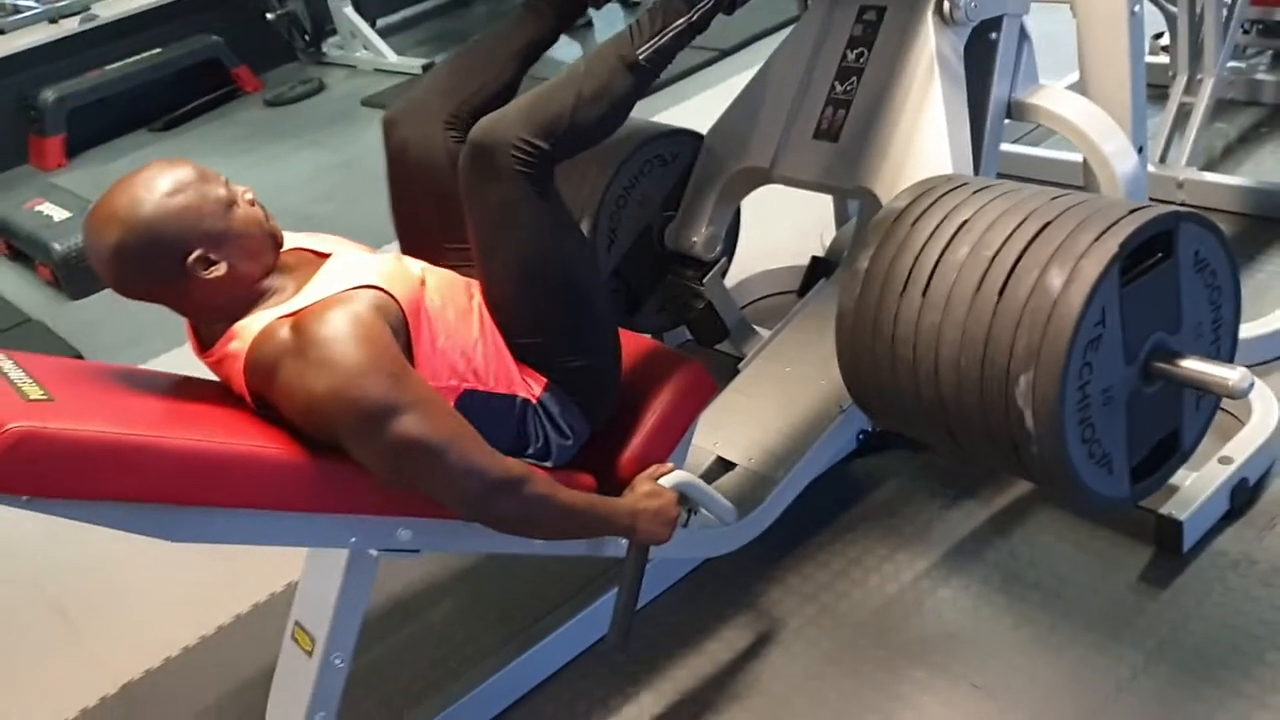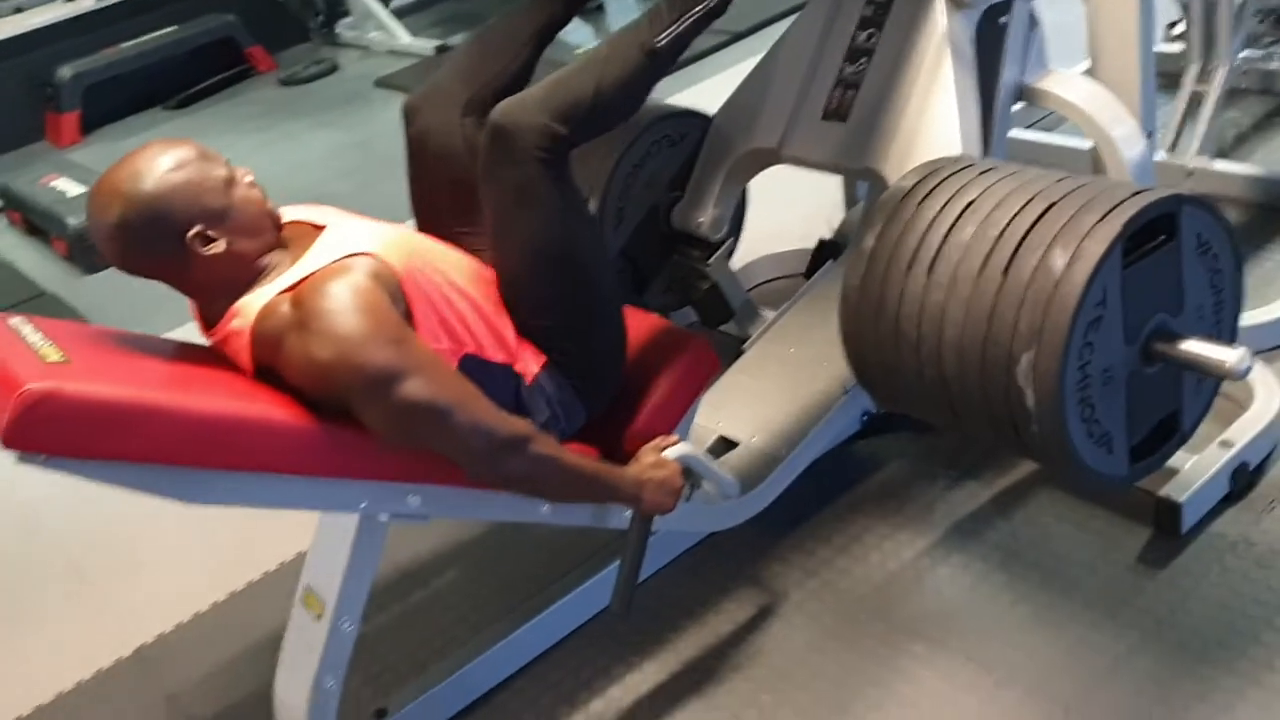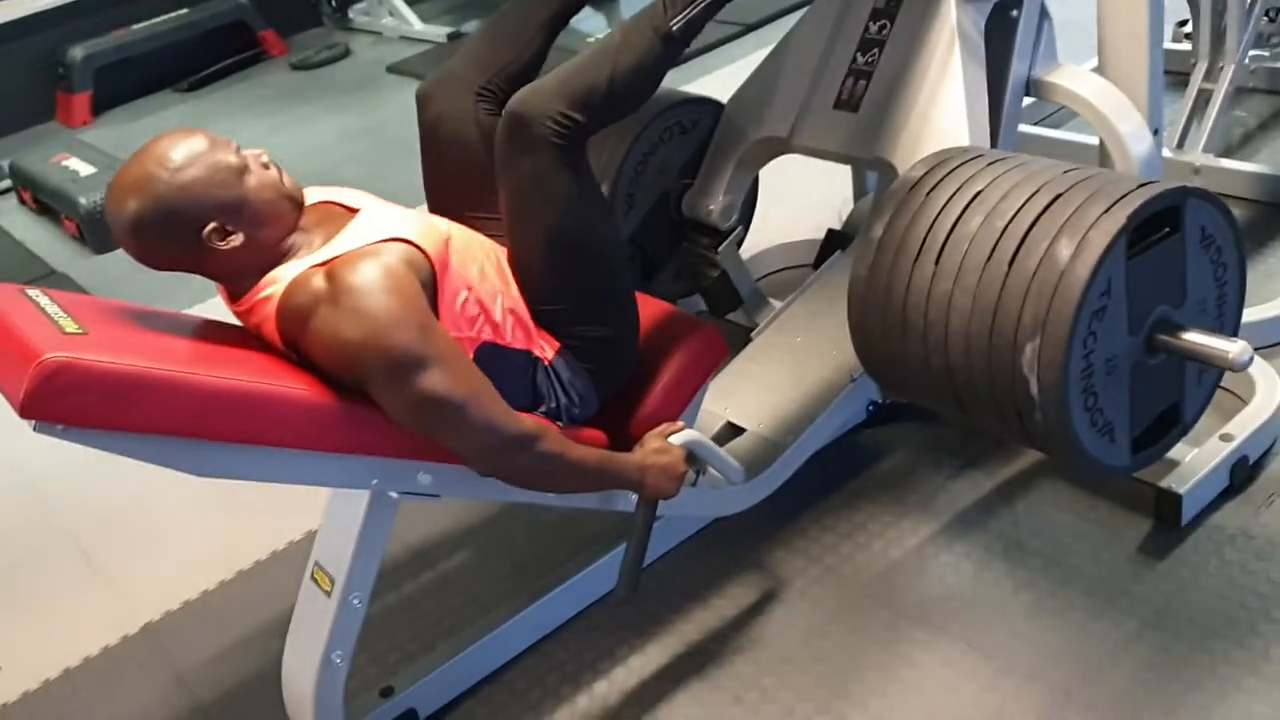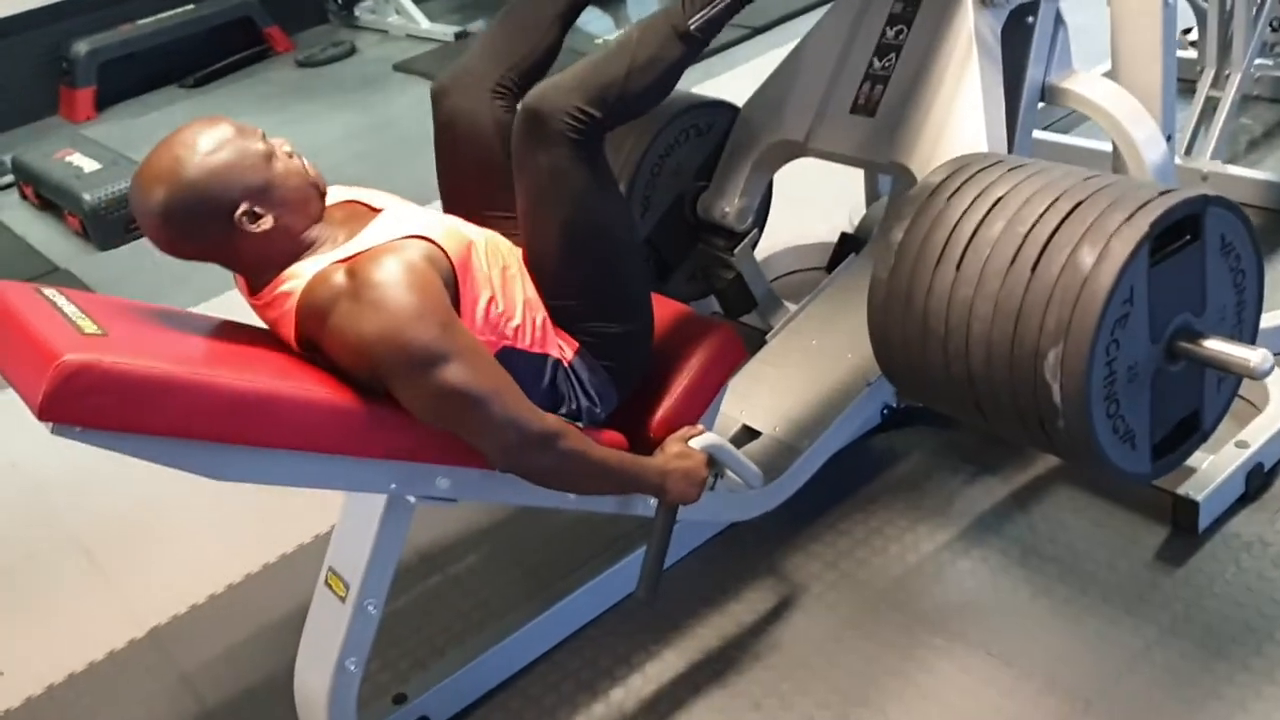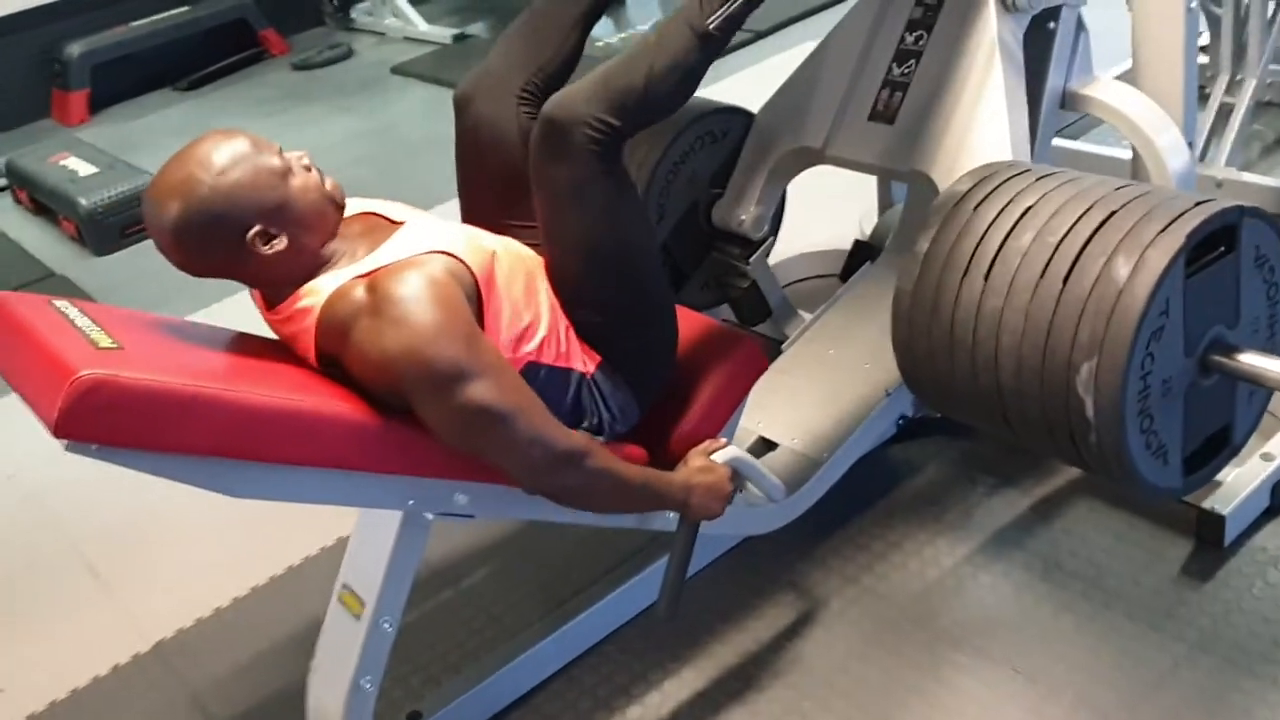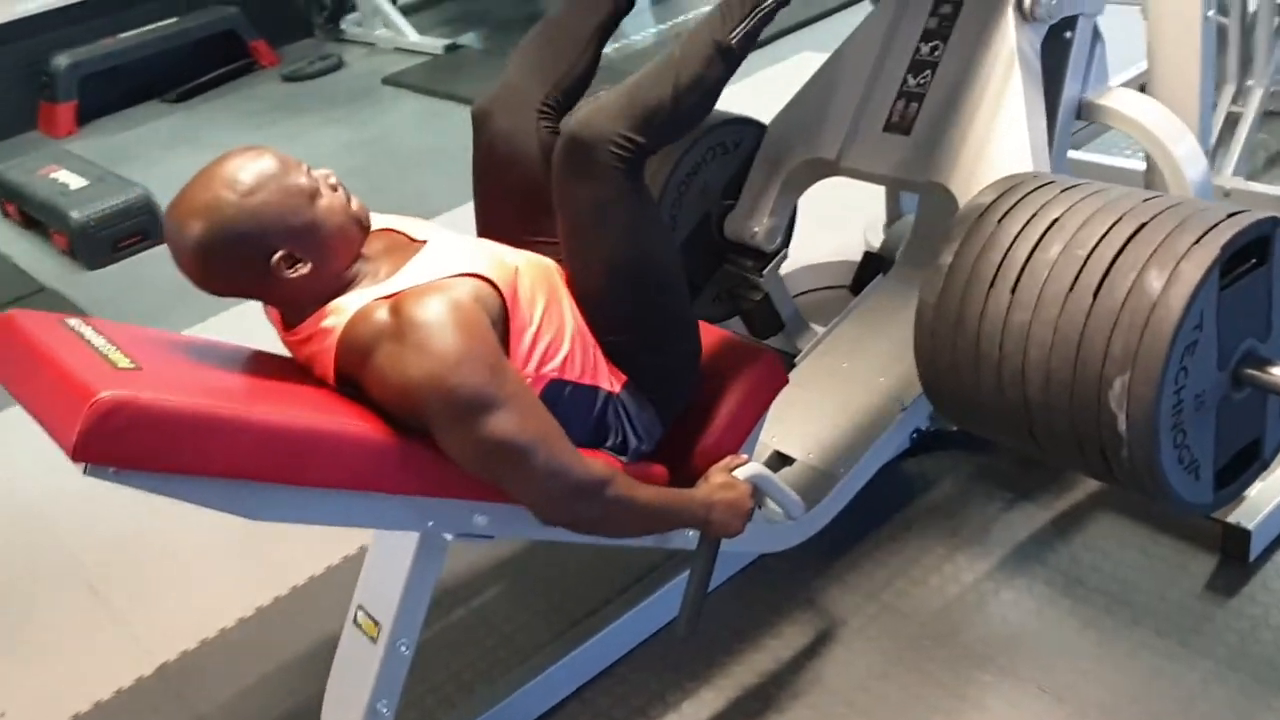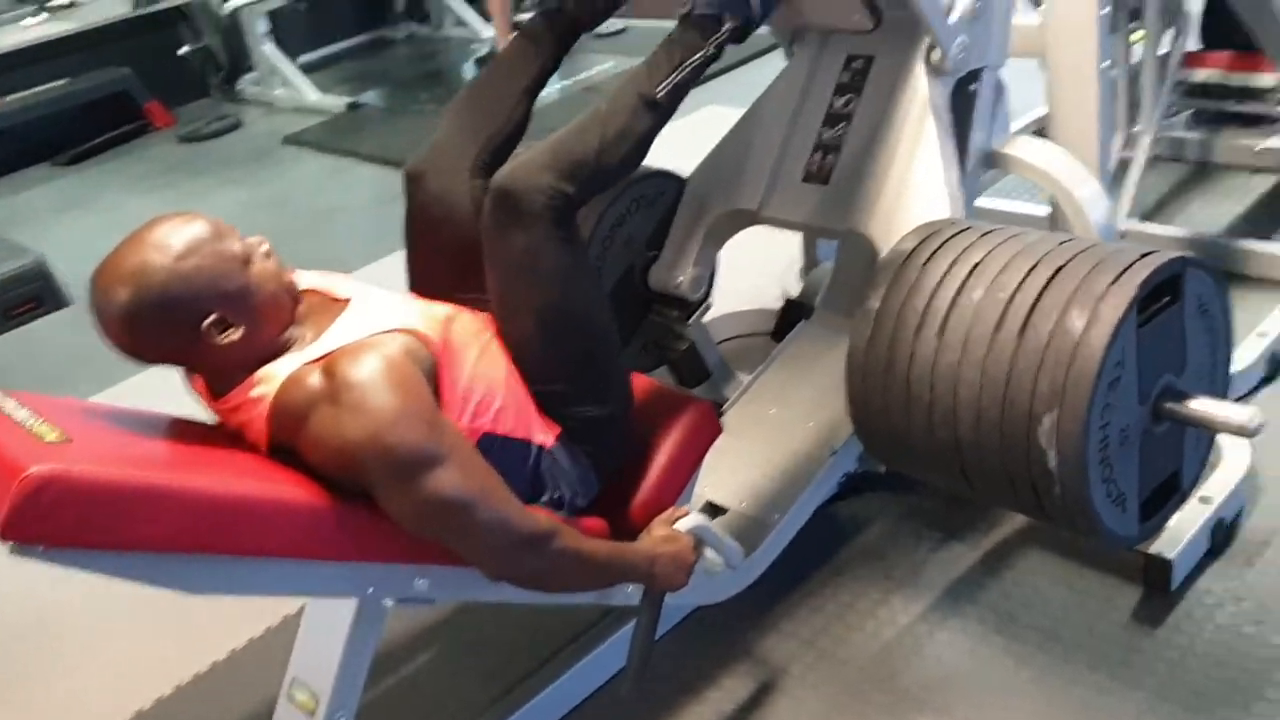
dt=0.3s
person 1, frame 1
left shoulder: (228, 308)
right shoulder: (328, 349)
right elbow: (485, 492)
right wrist: (626, 516)
right hip: (549, 397)
left knee: (419, 125)
right knee: (504, 144)
person 1, frame 2
left shoulder: (232, 285)
right shoulder: (330, 320)
right elbow: (494, 450)
right wrist: (630, 484)
right hip: (550, 376)
left knee: (439, 109)
right knee: (522, 129)
person 1, frame 3
left shoulder: (265, 253)
right shoulder: (358, 298)
right elbow: (499, 448)
right wrist: (636, 471)
right hip: (563, 361)
left knee: (455, 93)
right knee: (539, 116)
person 1, frame 4
left shoulder: (278, 255)
right shoulder: (377, 295)
right elbow: (523, 444)
right wrist: (657, 475)
right hip: (582, 363)
left knee: (469, 91)
right knee: (555, 113)
person 1, frame 5
left shoulder: (293, 269)
right shoulder: (400, 311)
right elbow: (548, 465)
right wrist: (680, 489)
right hip: (602, 375)
left knee: (493, 98)
right knee: (575, 120)
person 1, frame 6
left shoulder: (308, 292)
right shoulder: (423, 337)
right elbow: (567, 494)
right wrist: (702, 507)
right hip: (625, 394)
left knee: (512, 113)
right knee: (598, 136)
person 1, frame 7
left shoulder: (222, 358)
right shoulder: (354, 395)
right elbow: (513, 549)
right wrist: (646, 561)
right hip: (560, 446)
left knee: (444, 171)
right knee: (526, 190)
